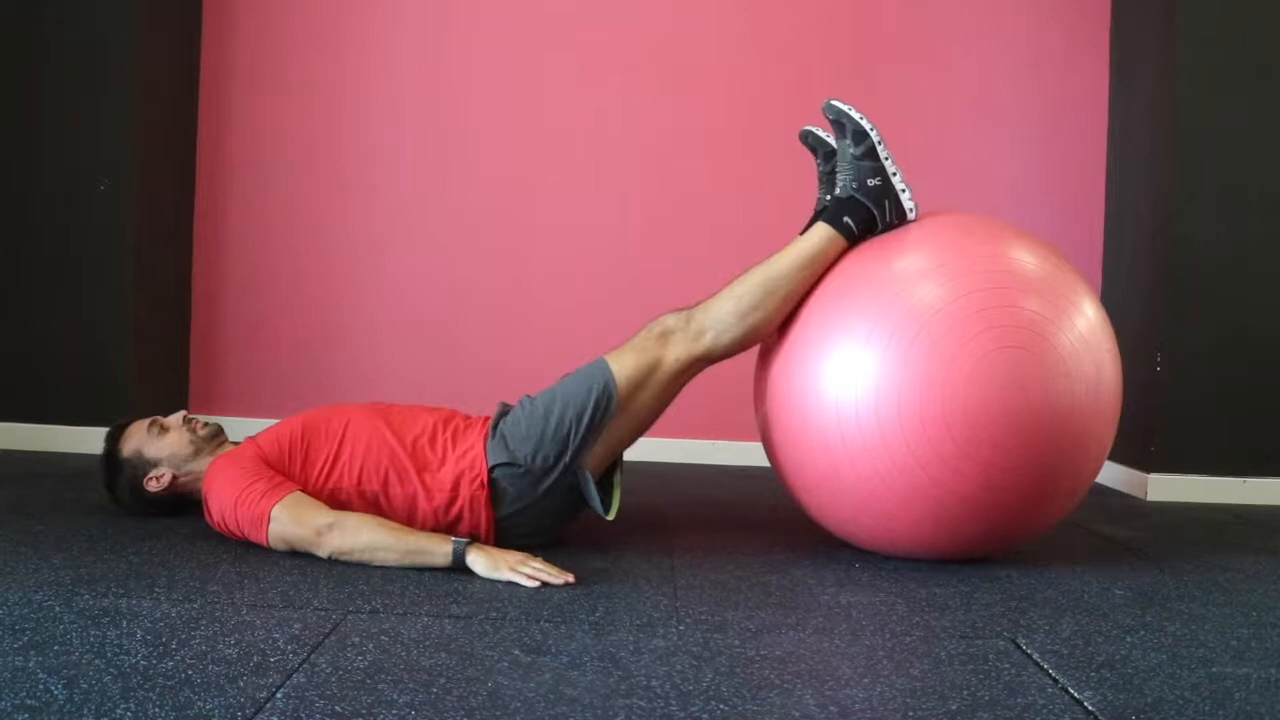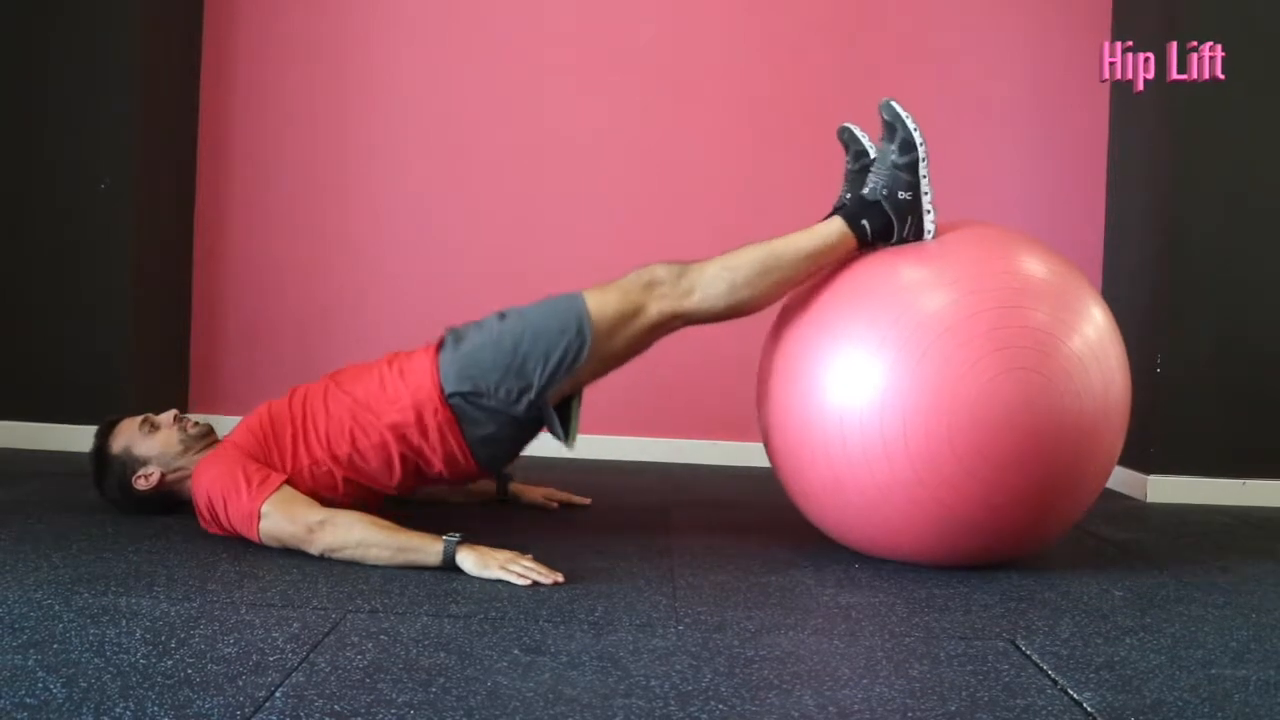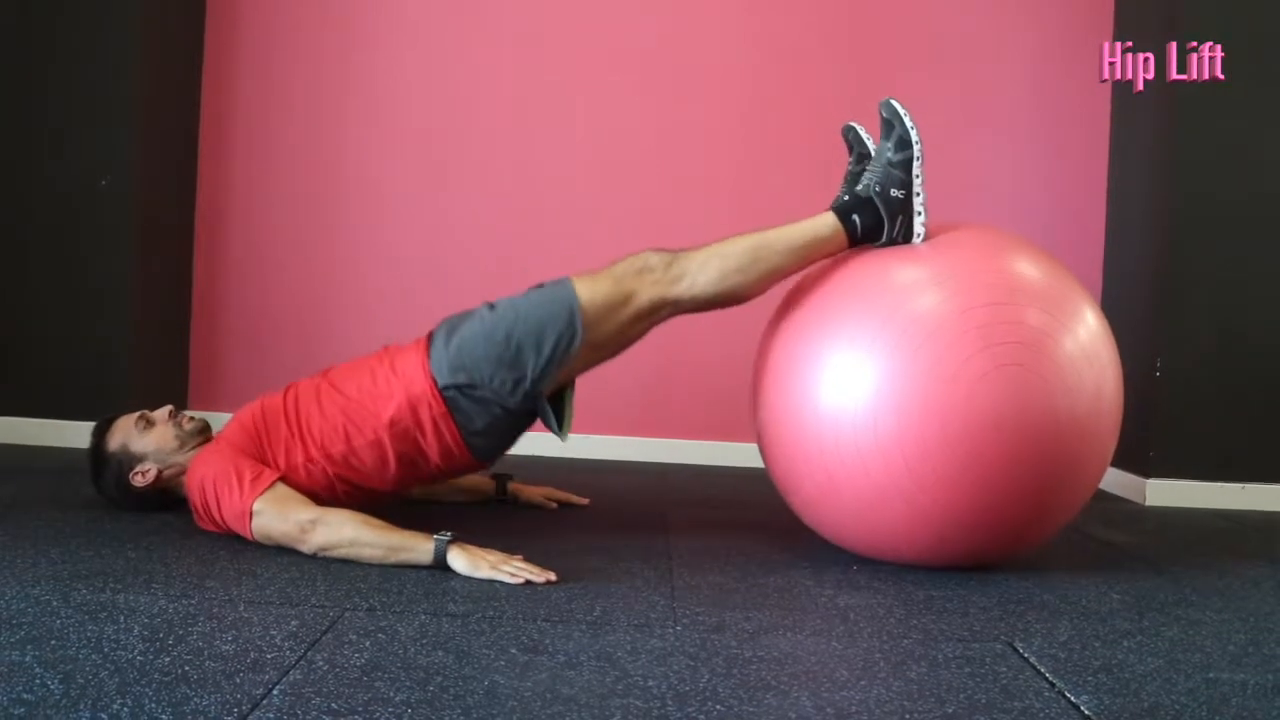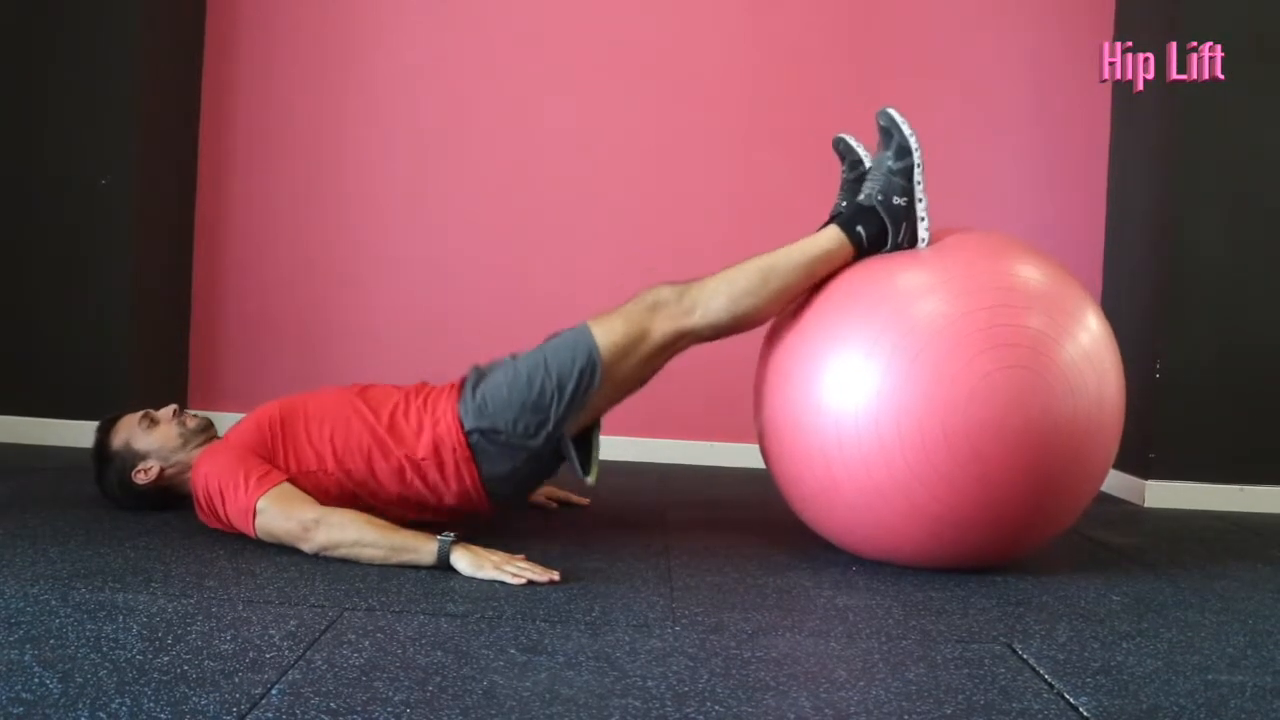
dt=1s
person 1, frame 1
left shoulder: (257, 465)
right shoulder: (231, 488)
right elbow: (328, 535)
left wrist: (568, 479)
right wrist: (470, 552)
left hip: (494, 456)
right hip: (499, 482)
left knee: (676, 339)
right knee: (678, 340)
left ankle: (831, 223)
right ankle: (853, 216)
person 1, frame 2
left shoulder: (239, 464)
right shoulder: (219, 484)
right elbow: (316, 532)
right wrist: (456, 552)
left hip: (452, 398)
right hip: (457, 398)
left knee: (657, 288)
right knee: (662, 293)
left ankle: (853, 223)
right ankle: (870, 220)
person 1, frame 3
left shoulder: (234, 462)
right shoulder: (213, 482)
right elbow: (309, 530)
right wrist: (446, 552)
left hip: (446, 393)
right hip: (454, 388)
left knee: (650, 282)
right knee: (655, 279)
left ankle: (850, 219)
right ankle: (863, 218)
person 1, frame 4
left shoulder: (237, 460)
right shoulder: (219, 478)
right elbow: (311, 530)
left wrist: (513, 481)
right wrist: (451, 550)
left hip: (464, 425)
right hip: (471, 438)
left knee: (666, 312)
right knee: (668, 313)
left ankle: (851, 231)
right ankle: (868, 229)
